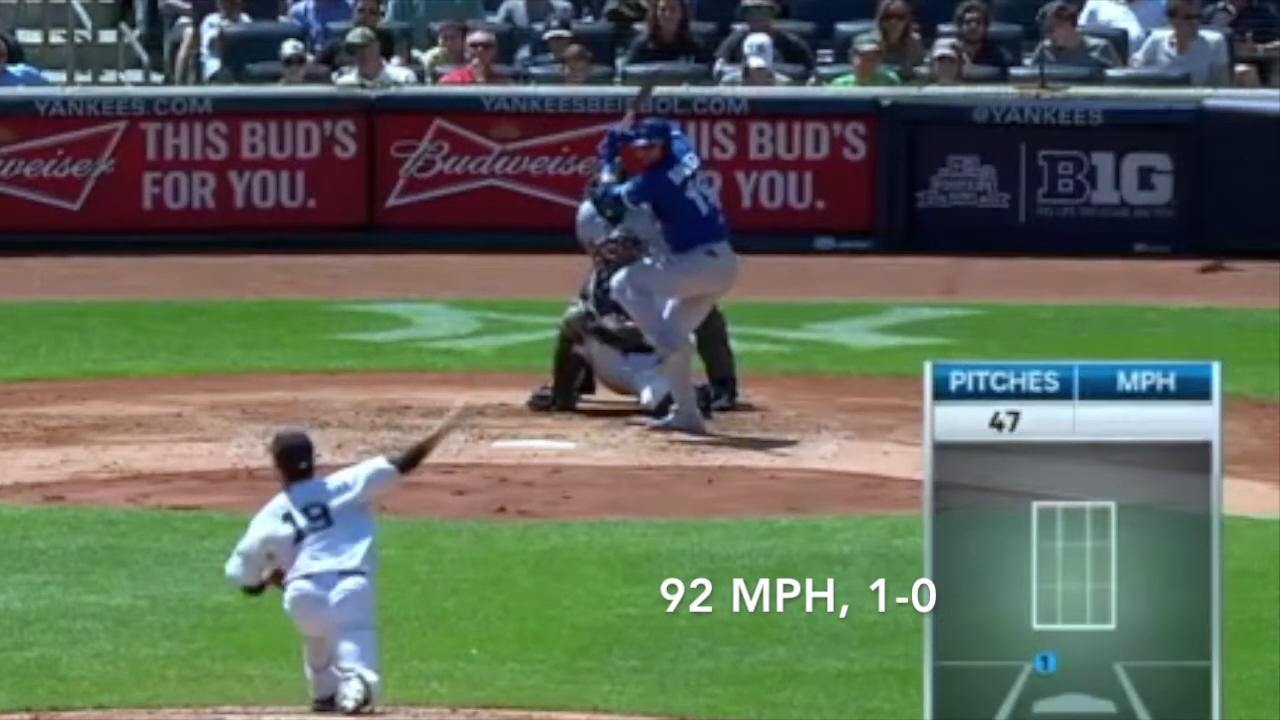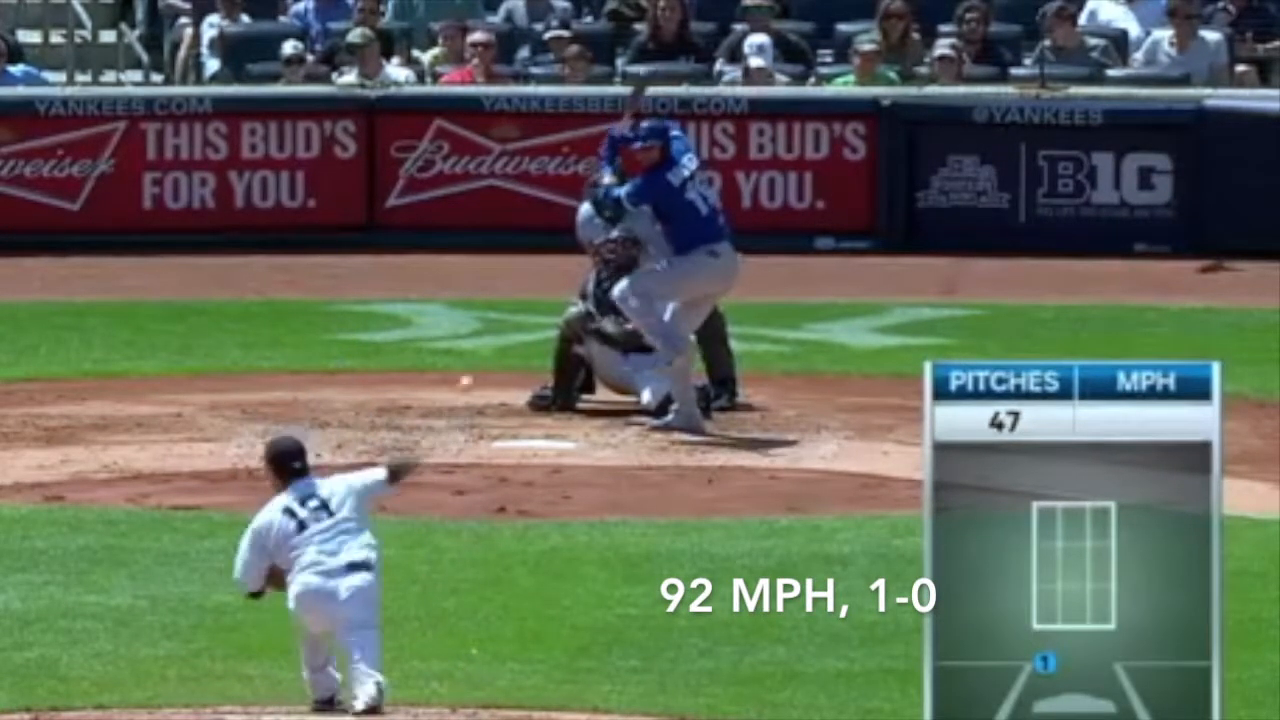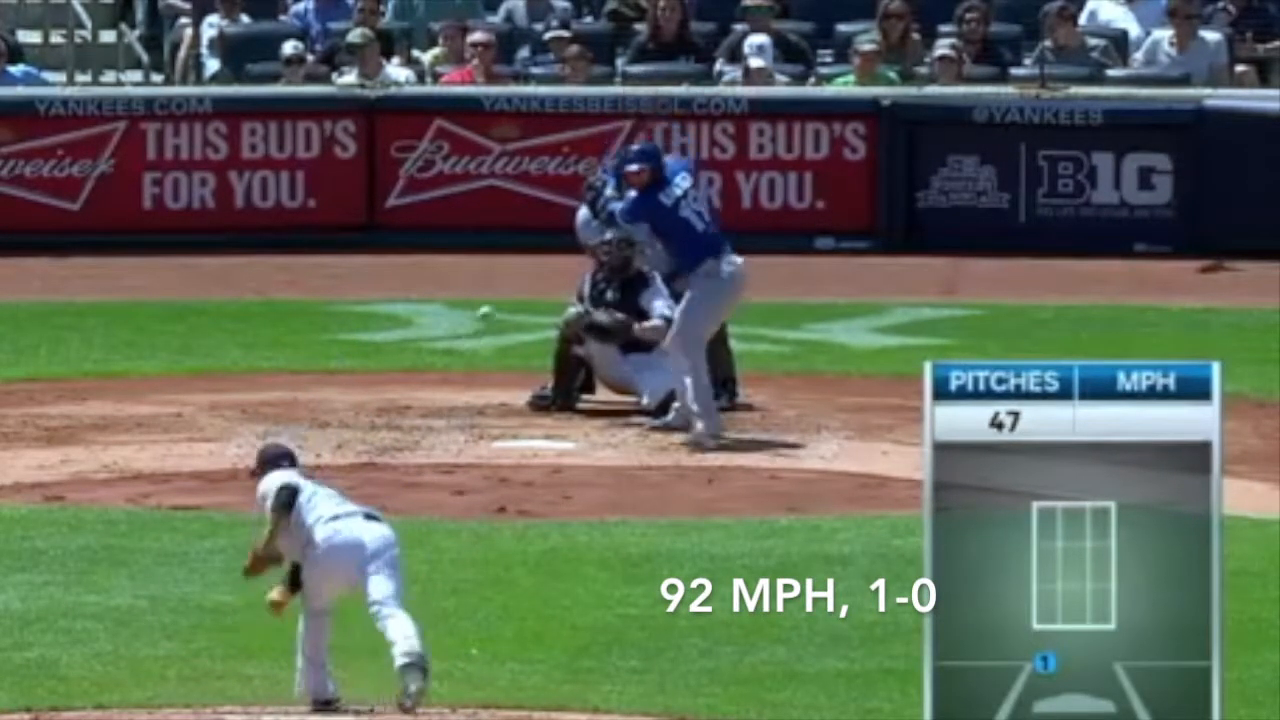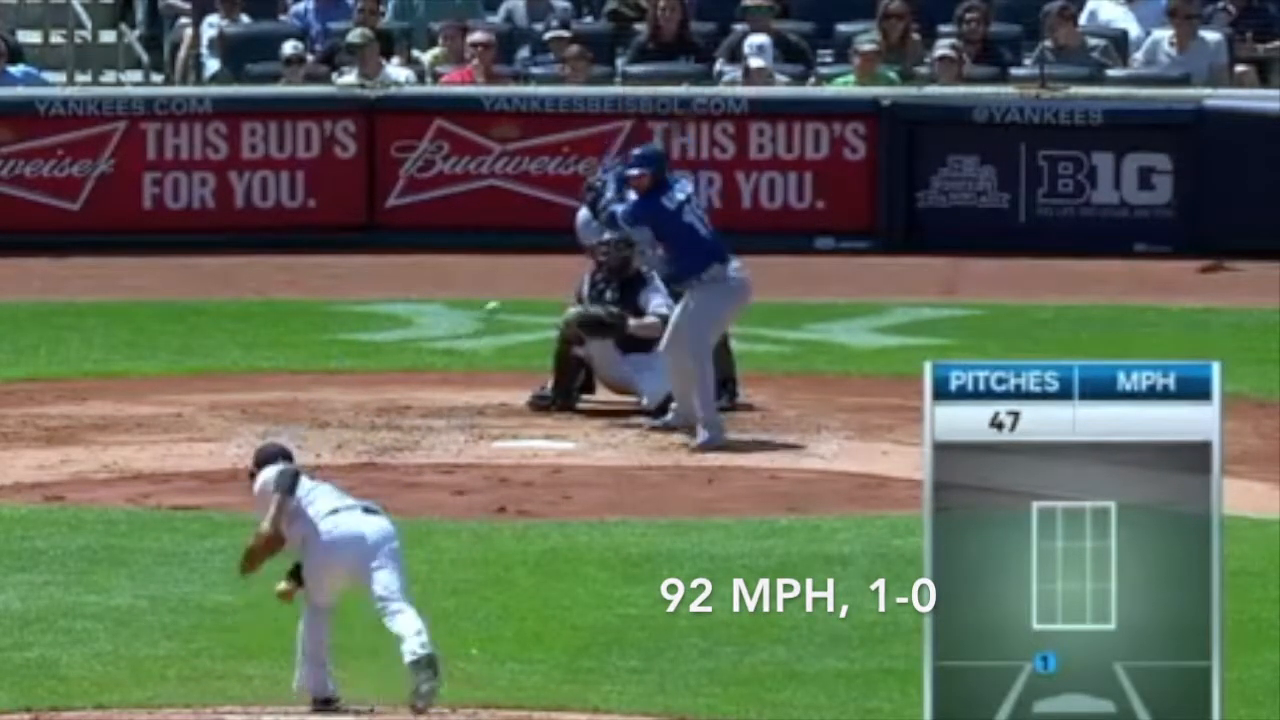
dt=0.2s
person 1, frame 1
left shoulder: (653, 180)
right shoulder: (684, 151)
left elbow: (606, 198)
right elbow: (671, 129)
left wrist: (608, 161)
right wrist: (629, 133)
left hip: (702, 261)
right hip: (720, 262)
left knee: (624, 283)
right knee: (672, 332)
left ankle: (669, 343)
right ankle: (686, 414)
person 1, frame 2
left shoulder: (652, 182)
right shoulder: (684, 152)
left elbow: (607, 201)
right elbow: (669, 128)
left wrist: (609, 163)
right wrist: (628, 133)
left hip: (704, 261)
right hip: (721, 261)
left knee: (626, 292)
right knee: (673, 332)
left ankle: (675, 348)
right ankle: (686, 413)
person 1, frame 3
left shoulder: (647, 202)
right shoulder: (679, 172)
left elbow: (611, 214)
right elbow: (674, 159)
left hip: (714, 276)
right hip: (719, 272)
left knee: (686, 344)
right knee: (676, 347)
left ankle: (707, 422)
right ankle: (684, 413)
person 1, frame 4
left shoulder: (648, 206)
right shoulder: (679, 185)
left elbow: (612, 217)
left wrist: (614, 187)
left hip: (720, 283)
right hip: (702, 284)
left knee: (696, 348)
right knee: (672, 349)
left ankle: (711, 429)
right ankle: (684, 413)
person 2, frame 1
left shoulder: (268, 519)
right shoulder: (346, 484)
left elbow: (244, 580)
right elbow: (403, 463)
left wrist: (274, 576)
right wrist: (441, 430)
left hip: (303, 597)
right hip: (352, 590)
left knee: (318, 628)
right knee: (357, 661)
left ankle: (326, 693)
right ankle: (357, 686)
person 2, frame 2
left shoulder: (266, 519)
right shoulder: (341, 486)
left elbow: (250, 586)
right elbow: (390, 474)
left wrist: (270, 578)
right wrist: (405, 466)
left hip: (312, 592)
right hip: (358, 584)
left knee: (315, 623)
right knee: (363, 654)
left ankle: (324, 694)
right ankle: (367, 691)
person 2, frame 3
left shoulder: (271, 481)
right shoulder: (316, 489)
left elbow: (287, 495)
right elbow: (305, 557)
left wrist: (267, 544)
right wrist: (287, 589)
left hip: (333, 534)
right hip: (377, 534)
left knee: (315, 612)
right knee: (388, 608)
left ankle: (321, 694)
right ankle: (409, 661)
person 2, frame 4
left shoulder: (269, 478)
right shoulder: (312, 488)
left elbow: (289, 475)
left wrist: (271, 521)
right wrist: (294, 581)
left hip: (334, 532)
right hip: (379, 528)
left knee: (316, 609)
right knee: (393, 602)
left ankle: (321, 692)
right ankle: (419, 655)
person 3, frame 1
left shoulder: (651, 283)
right shoulder: (597, 280)
left elbow: (666, 332)
left wrist: (631, 330)
left hip: (648, 361)
right hip: (613, 364)
left knee: (661, 400)
left ankle: (700, 394)
right ankle: (563, 391)
person 3, frame 2
right shoulder: (596, 280)
left wrist: (631, 331)
left hip: (648, 362)
right hip: (614, 364)
left knee: (659, 401)
left ankle: (704, 394)
right ankle: (562, 392)
person 3, frame 3
left shoulder: (649, 282)
right shoulder: (593, 281)
left elbow: (666, 326)
left wrist: (634, 328)
left hip: (649, 362)
right hip: (613, 366)
left knee: (660, 401)
right ankle: (563, 393)
person 3, frame 4
left shoulder: (646, 282)
right shoulder: (592, 281)
left elbow: (662, 324)
left wrist: (627, 324)
left hip: (649, 362)
right hip: (614, 369)
left knee: (662, 400)
right ankle: (563, 391)
